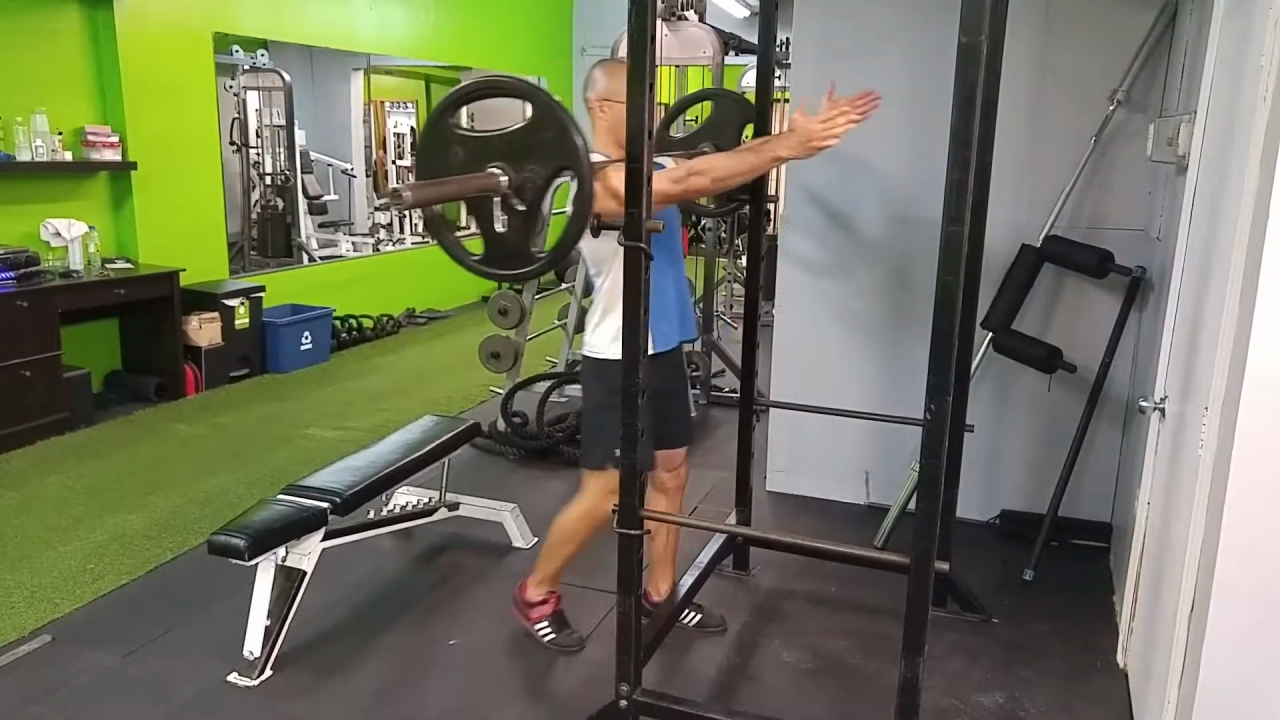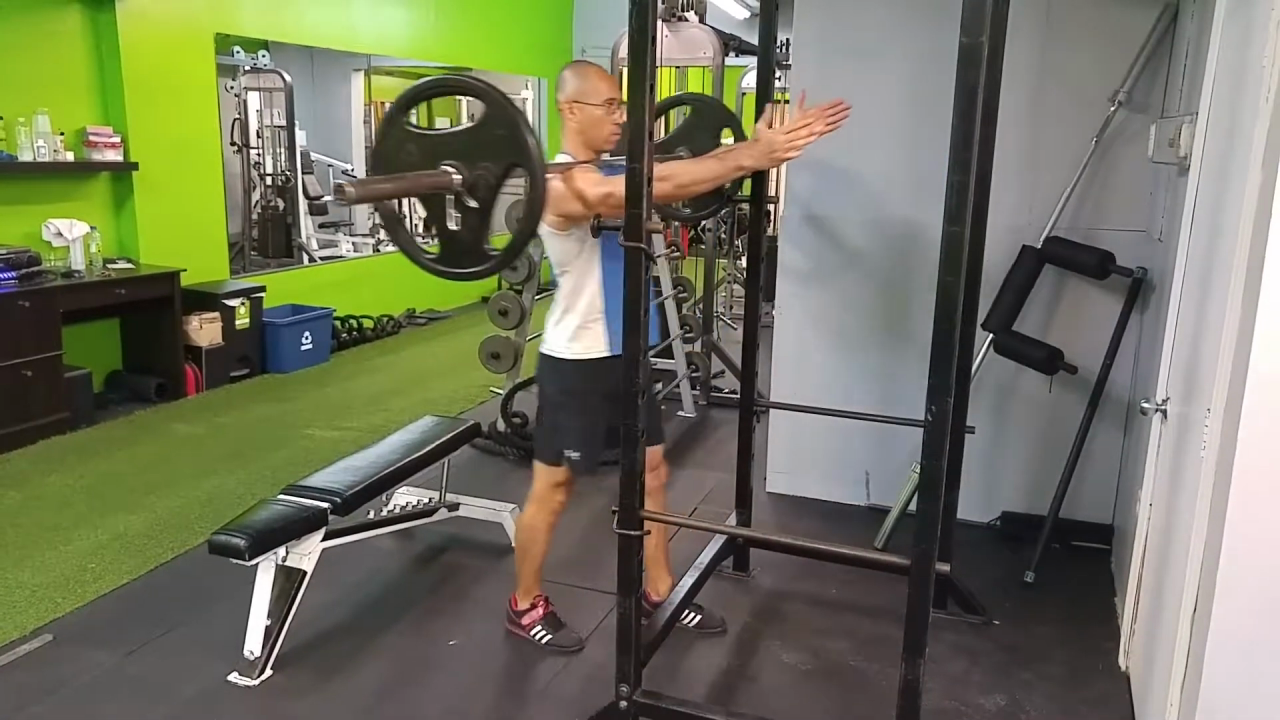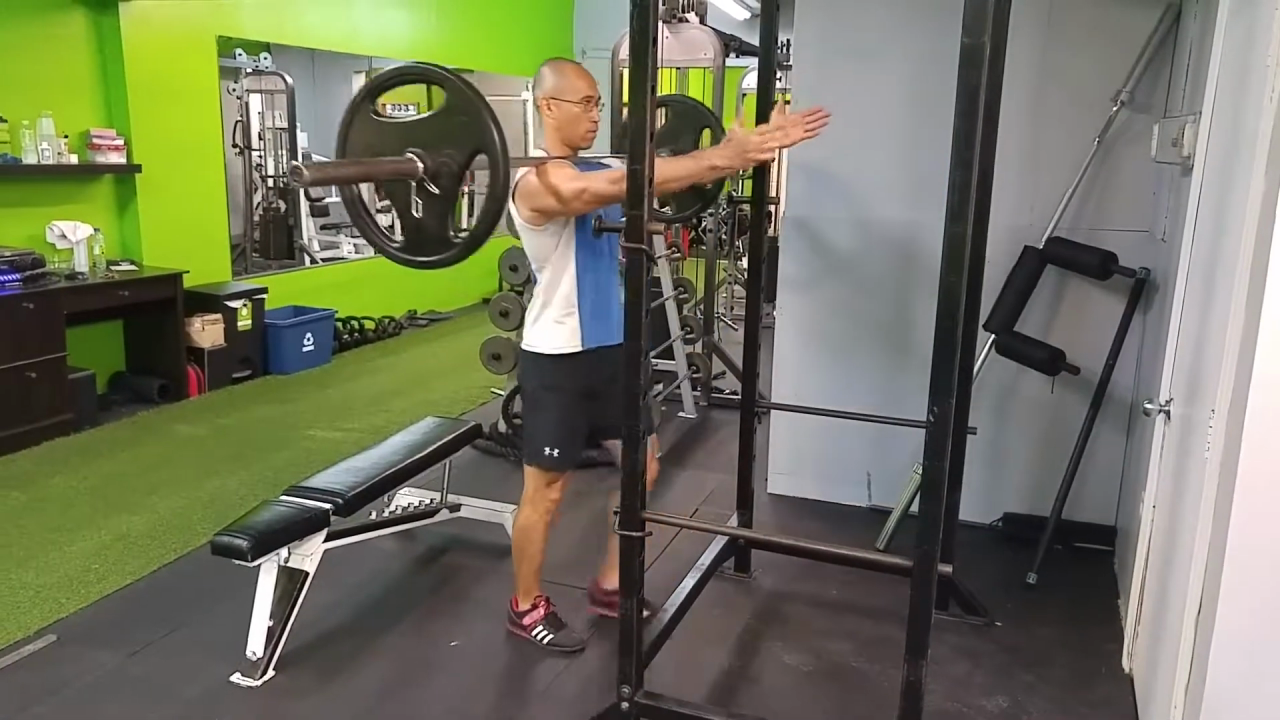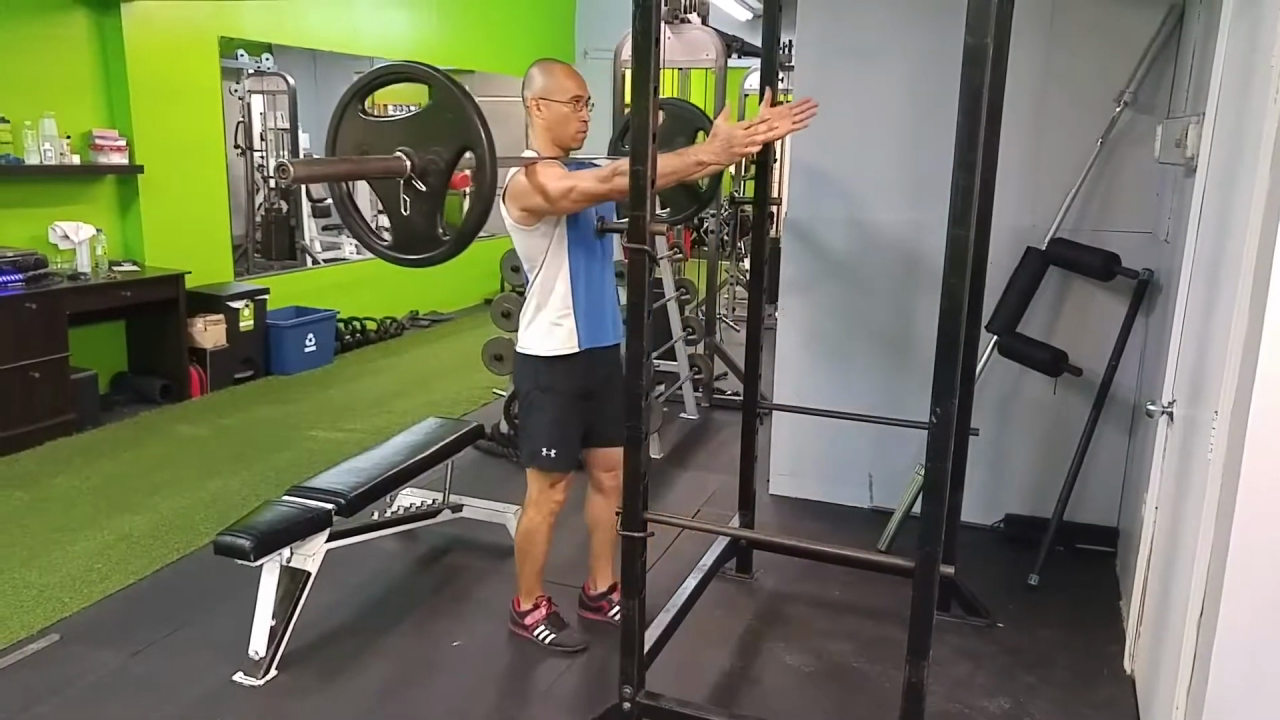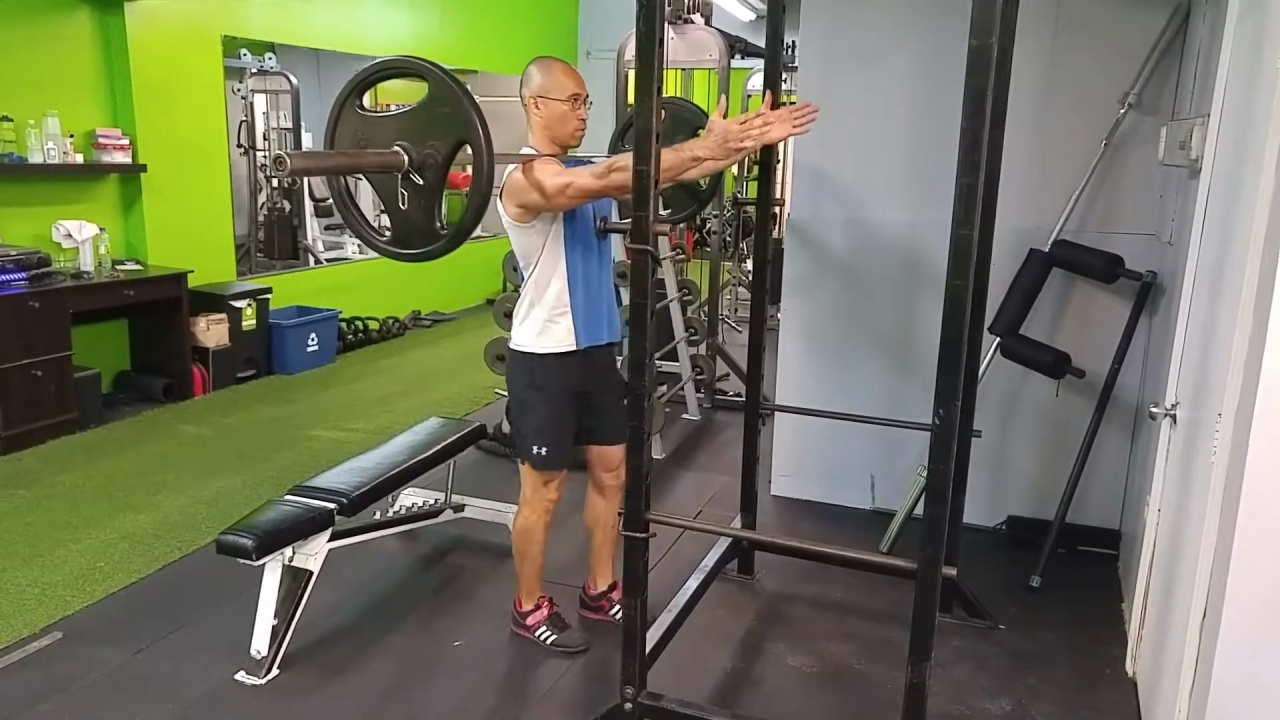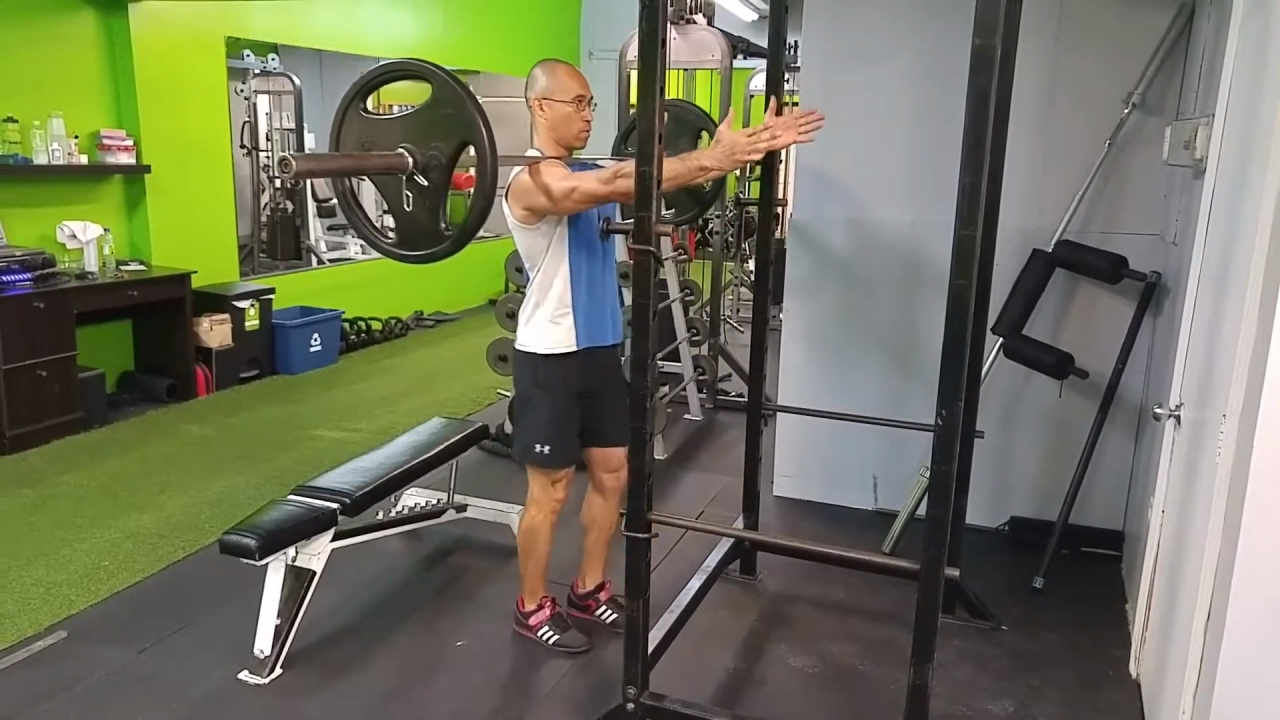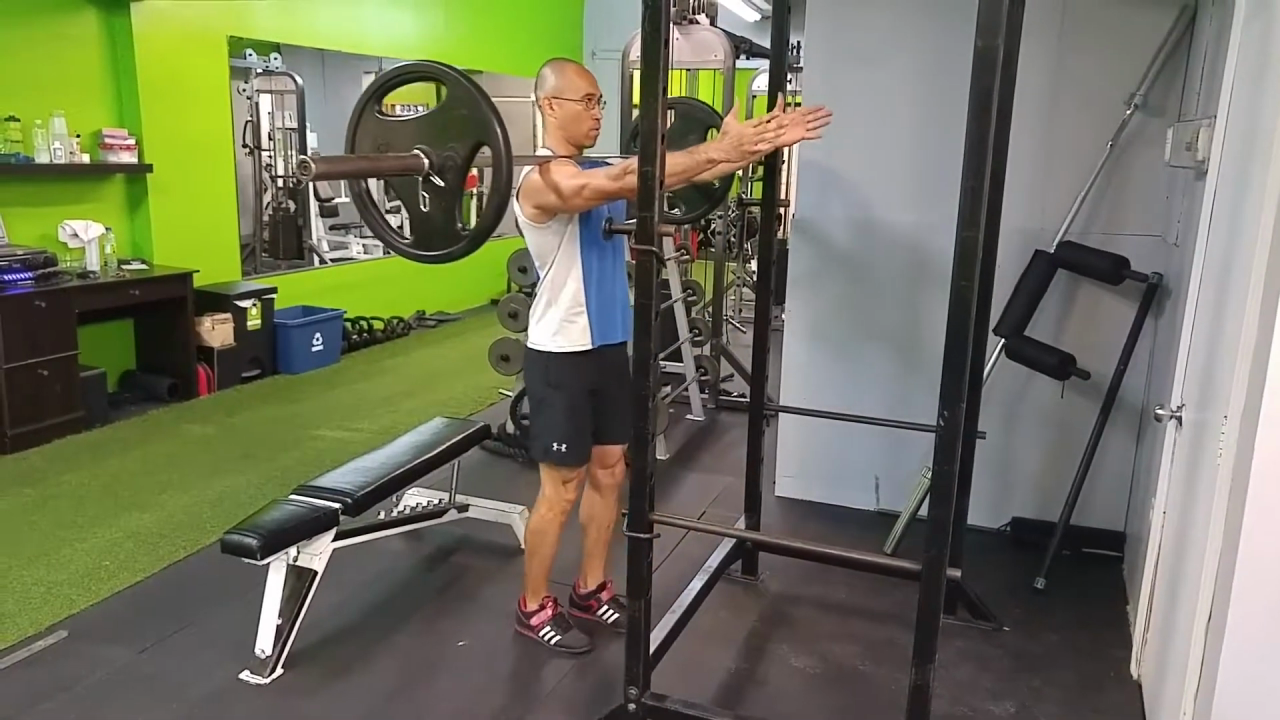
dt=0.2s
person 1, frame 1
left shoulder: (652, 168)
right shoulder: (599, 181)
left elbow: (709, 170)
right elbow: (692, 184)
left wrist: (803, 134)
right wrist: (787, 148)
left hip: (665, 353)
right hip: (616, 361)
left knee: (670, 477)
right knee: (604, 495)
left ankle: (659, 595)
right ankle: (535, 595)
person 1, frame 2
left shoulder: (617, 175)
right shoulder: (564, 185)
left elbow: (688, 171)
right elbow: (653, 190)
left wrist: (776, 141)
right wrist: (749, 158)
left hip: (624, 354)
right hip: (576, 363)
left knee: (653, 474)
right knee: (552, 491)
left ankle: (658, 594)
right ankle: (526, 606)
person 1, frame 3
left shoulder: (596, 173)
right shoulder: (539, 183)
left elbow: (647, 179)
right elbow: (624, 186)
left wrist: (759, 142)
right wrist: (724, 156)
left hip: (607, 348)
right hip: (555, 358)
left knee: (642, 467)
right knee: (545, 490)
left ankle: (609, 586)
right ankle: (526, 607)
person 1, frame 4
left shoulder: (586, 174)
right shoulder: (529, 182)
left elbow: (650, 177)
right elbow: (613, 183)
left wrist: (749, 140)
right wrist: (707, 152)
left hip: (600, 349)
right hip: (550, 359)
left knee: (610, 476)
right knee: (548, 492)
left ankle: (600, 591)
right ankle: (528, 607)
person 1, frame 5
left shoulder: (584, 172)
right shoulder: (526, 180)
left elbow: (652, 175)
right elbow: (609, 178)
left wrist: (748, 141)
right wrist: (702, 147)
left hip: (595, 349)
right hip: (545, 357)
left knee: (612, 473)
right knee: (543, 491)
left ankle: (601, 590)
right ankle: (530, 607)
person 1, frame 6
left shoulder: (588, 175)
right shoulder: (532, 182)
left elbow: (641, 180)
right elbow: (614, 185)
left wrist: (753, 146)
right wrist: (709, 157)
left hip: (599, 349)
right hip: (549, 357)
left knee: (611, 475)
right knee: (550, 491)
left ankle: (589, 590)
right ankle: (532, 607)
person 1, frame 7
left shoulder: (597, 172)
right shoulder: (543, 180)
left elbow: (679, 174)
right elbow: (624, 181)
left wrist: (759, 143)
right wrist: (718, 151)
left hip: (607, 347)
right hip: (560, 355)
left knee: (609, 474)
right knee: (562, 490)
left ankle: (590, 590)
right ankle: (534, 607)
